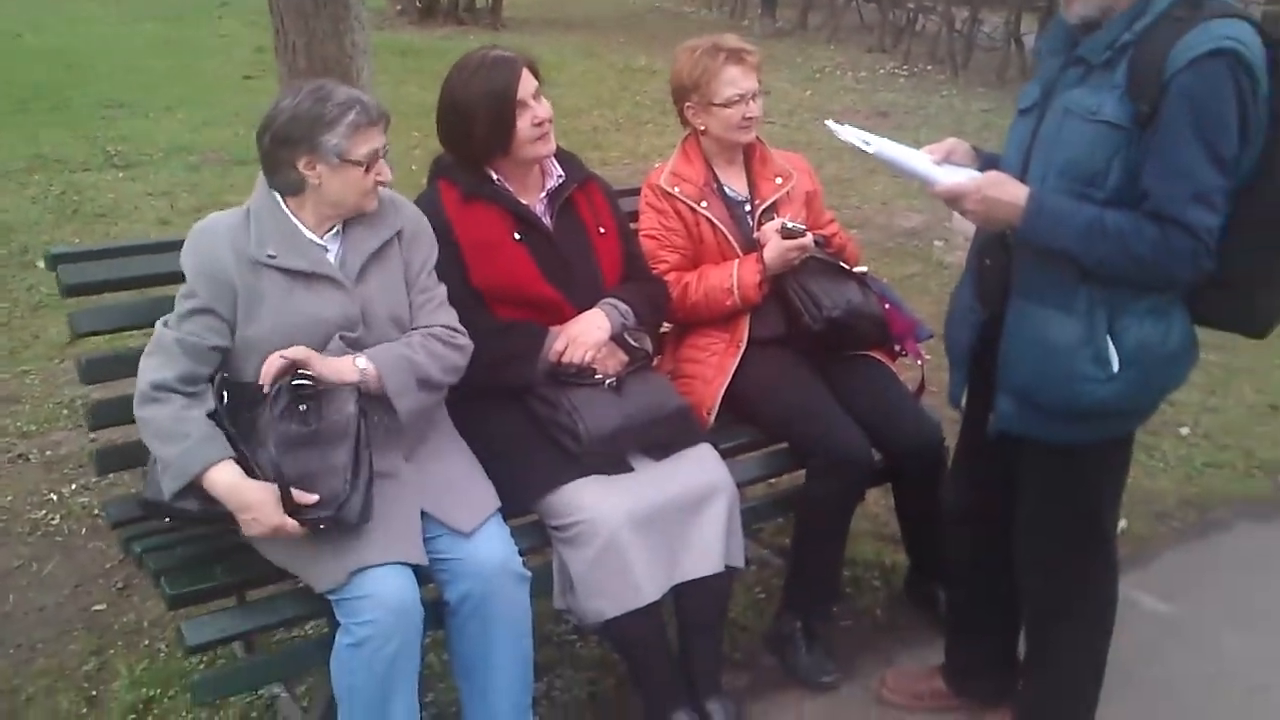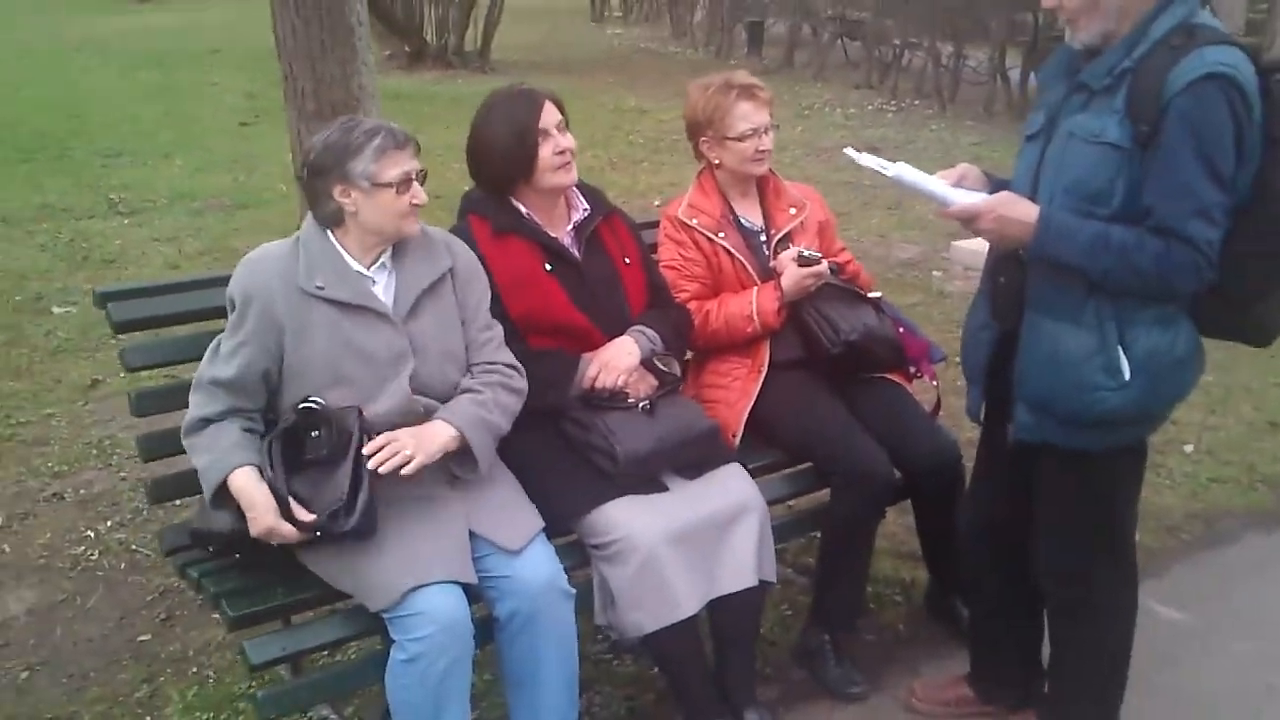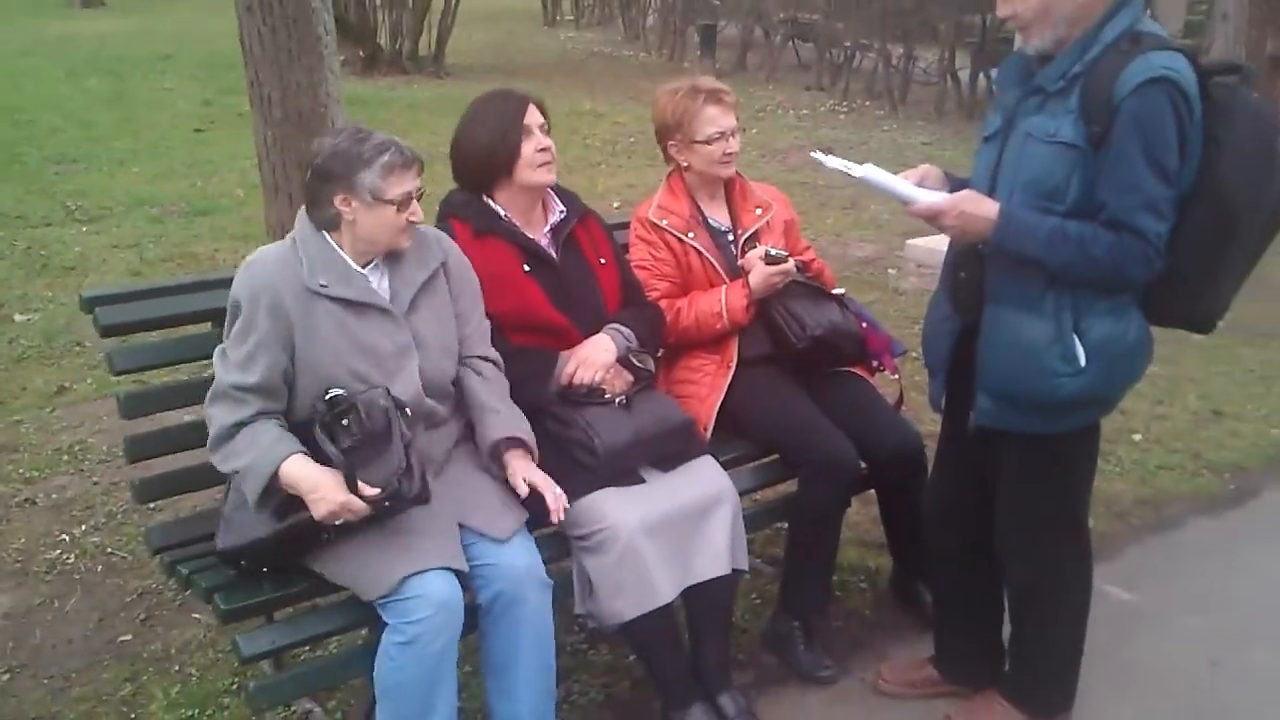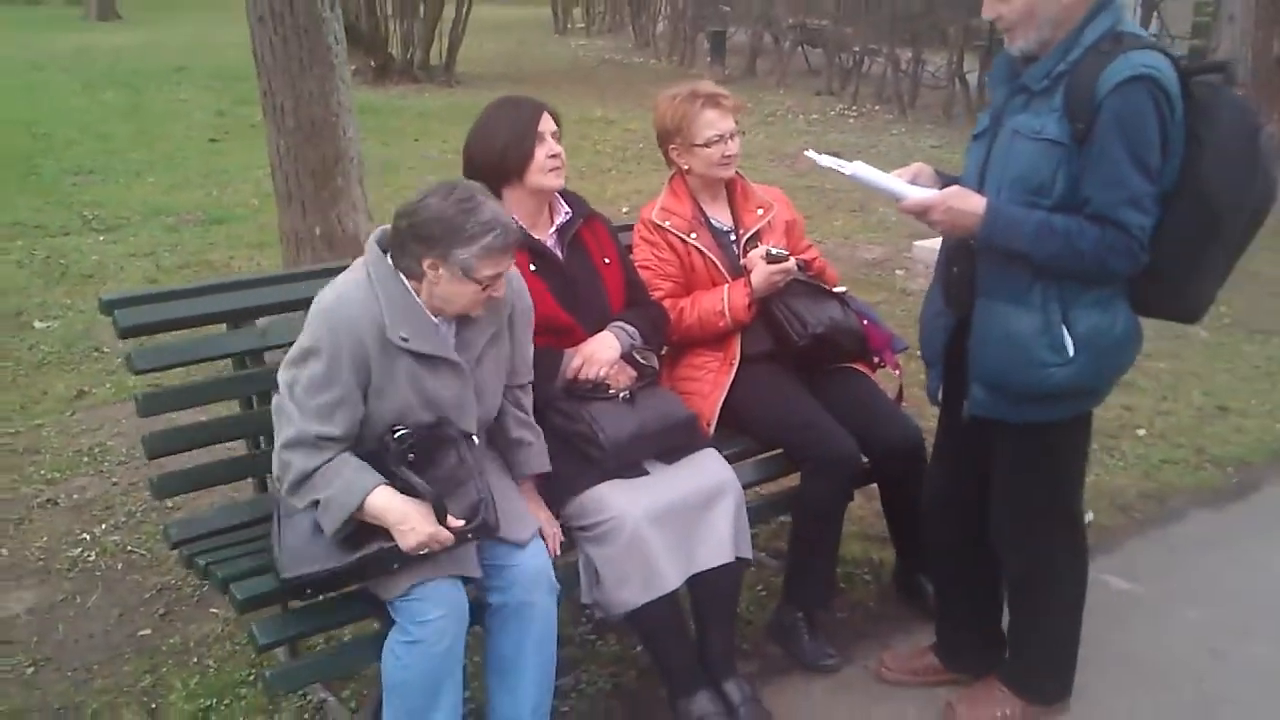
dt=0.4s
person 1, frame 1
left shoulder: (1202, 58)
left elbow: (1181, 247)
left wrist: (1029, 211)
right wrist: (983, 165)
left hip: (1084, 362)
right hip: (1007, 335)
left knee: (1062, 554)
right knee: (978, 518)
person 1, frame 2
left shoulder: (1200, 81)
right shoulder: (1080, 64)
left elbow: (1183, 260)
left wrist: (1040, 229)
right wrist: (992, 189)
left hip: (1096, 375)
right hip: (1023, 354)
left knee: (1080, 559)
right knee: (994, 527)
person 1, frame 3
left shoulder: (1146, 85)
right shoulder: (1033, 70)
left elbow: (1134, 252)
left wrist: (999, 225)
right wrist: (954, 188)
left hip: (1053, 361)
right hip: (983, 343)
left knee: (1038, 539)
right knee: (954, 513)
right ankle: (963, 658)
person 1, frame 4
left shoulder: (1127, 83)
right shoulder: (1023, 69)
left elbow: (1119, 244)
left wrist: (988, 220)
right wrist: (945, 185)
left hip: (1045, 352)
right hip: (979, 337)
left knee: (1034, 525)
right knee: (955, 503)
right ankle: (966, 644)
person 2, frame 1
left shoulder: (583, 187)
right shoulder: (441, 213)
left elbow: (648, 286)
left wrist: (607, 316)
right wrist: (556, 345)
left hip: (609, 382)
right hip: (510, 399)
left knee: (708, 482)
right knee: (601, 514)
person 2, frame 2
left shoulder: (606, 220)
right shoulder: (473, 246)
left elbow: (673, 314)
left wrist: (636, 343)
right wrist: (589, 371)
left hip: (638, 406)
right hip: (545, 425)
left knee: (738, 500)
right knee: (639, 532)
person 2, frame 3
left shoulder: (580, 222)
right shoulder: (455, 245)
left elbow: (645, 312)
left wrist: (612, 340)
right wrist: (566, 367)
left hip: (612, 402)
right hip: (526, 420)
left knee: (711, 490)
right knee: (618, 523)
person 2, frame 4
left shoulder: (588, 224)
left elbow: (650, 310)
left wrist: (616, 337)
right wrist: (570, 364)
left hip: (617, 398)
right hip: (533, 417)
left knee: (714, 482)
right knee: (623, 512)
left ankle: (723, 668)
person 3, frame 1
left shoulder: (791, 170)
right shoulder: (667, 192)
left elbow: (837, 246)
right elbow: (670, 293)
left wrist: (814, 252)
right wrist: (760, 266)
right hip: (734, 346)
left knee: (919, 437)
right knee: (844, 452)
left ankle: (932, 575)
right ankle: (798, 622)
person 3, frame 2
left shoulder: (804, 201)
right shoulder: (685, 224)
left elbow: (850, 274)
right elbow: (691, 322)
left wrist: (827, 279)
right wrist: (778, 294)
right hip: (754, 372)
left knee: (938, 455)
right knee: (867, 469)
left ankle: (951, 589)
right ankle: (826, 635)
person 3, frame 3
left shoulder: (768, 202)
right shoulder: (654, 224)
left elbow: (813, 271)
right elbow: (662, 320)
left wrist: (793, 277)
right wrist: (746, 292)
right hip: (723, 367)
left knee: (901, 444)
right knee: (834, 458)
left ankle: (915, 574)
right ankle: (795, 620)
person 3, frame 4
left shoulder: (771, 203)
right shoulder: (658, 227)
left elbow: (816, 270)
right elbow: (666, 319)
left wrist: (795, 276)
right wrist: (748, 291)
right hip: (727, 364)
left knee: (902, 438)
right knee: (835, 452)
left ankle: (917, 568)
right ankle: (799, 612)
person 4, frame 1
left shoulder: (399, 222)
right shoulder: (223, 248)
left elbow: (447, 344)
right elbow: (166, 389)
left wrist: (344, 368)
right wrist: (234, 488)
left hip: (412, 438)
left knee: (493, 567)
right knee: (385, 599)
person 4, frame 2
left shoulder: (447, 257)
right shoulder: (271, 280)
left elbow: (500, 375)
right elbow: (219, 409)
left wrist: (443, 432)
right wrist: (250, 489)
left hip: (459, 468)
left knee: (541, 586)
right knee: (436, 615)
person 4, frame 3
left shoulder: (437, 254)
right shoulder: (271, 279)
left elbow: (477, 365)
right elbow: (238, 413)
left wrist: (512, 451)
right wrist: (305, 476)
left hip: (446, 461)
right hip: (344, 487)
left knee: (520, 573)
right knee: (428, 599)
person 4, frame 4
left shoulder: (502, 294)
right shoulder: (345, 315)
left elbow: (512, 398)
right elbow: (304, 452)
left wrist: (525, 489)
right wrist: (395, 510)
right hip: (364, 484)
left knee: (529, 572)
right knee: (433, 601)
